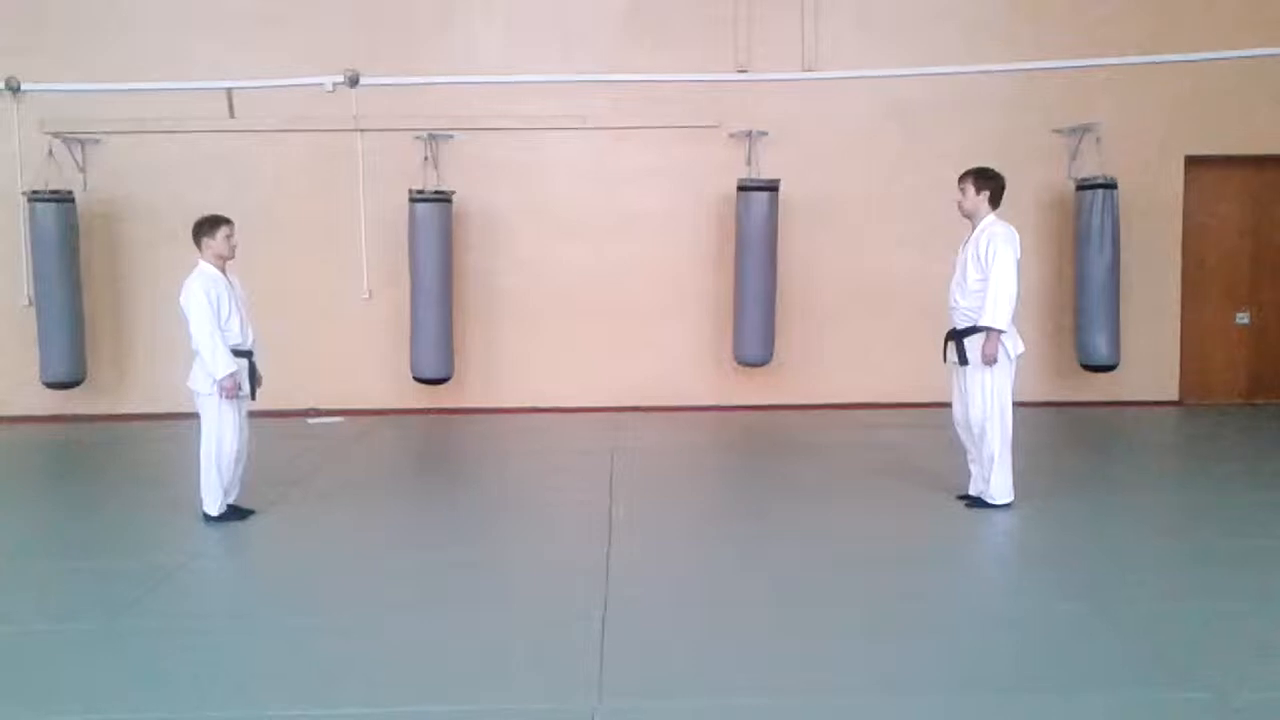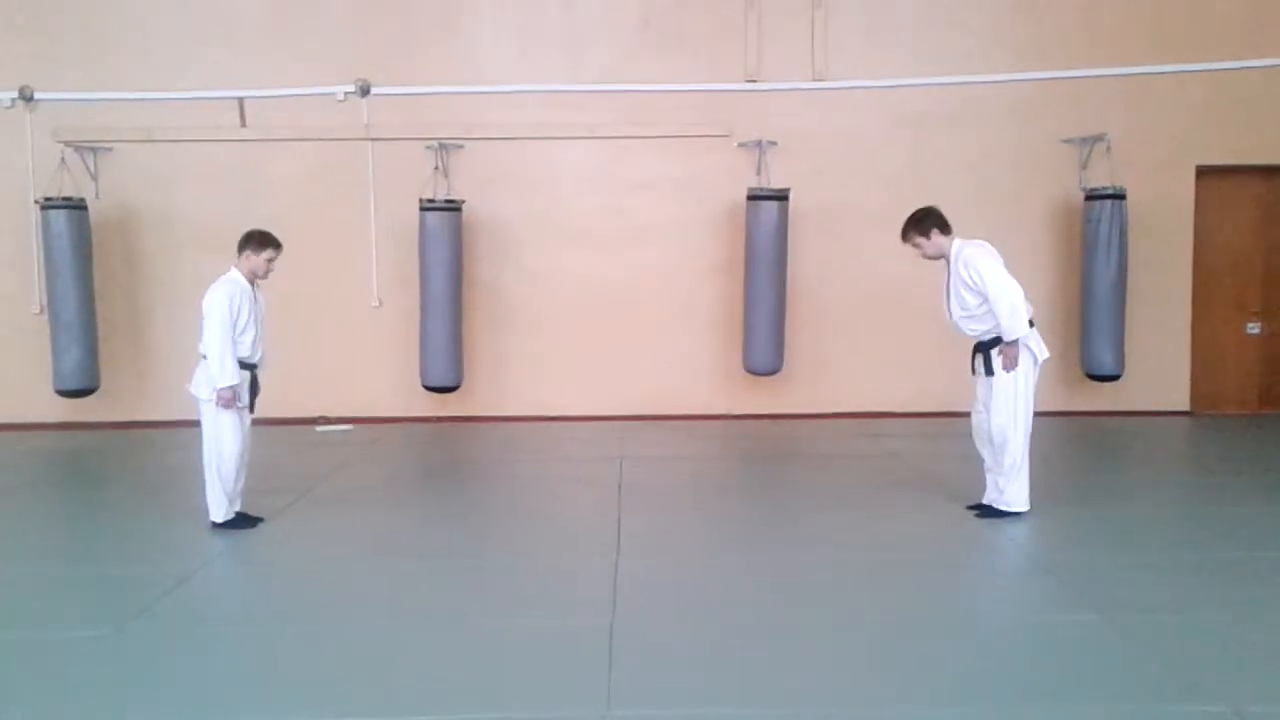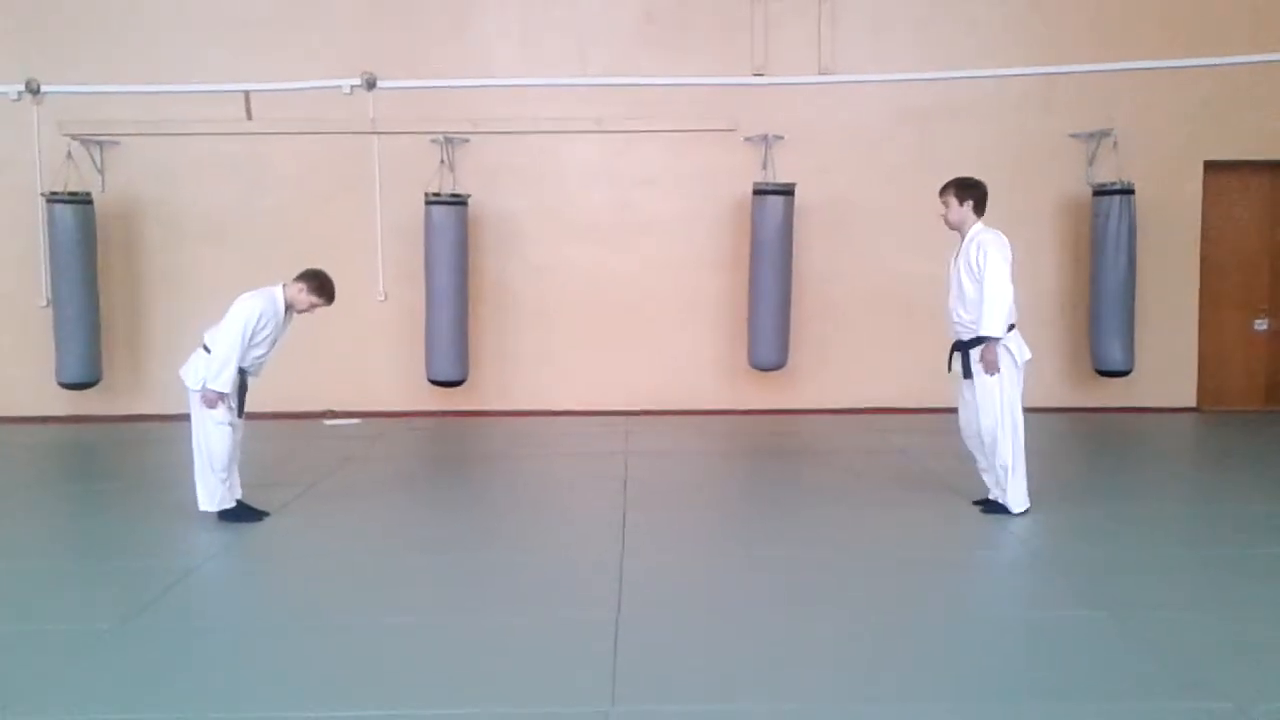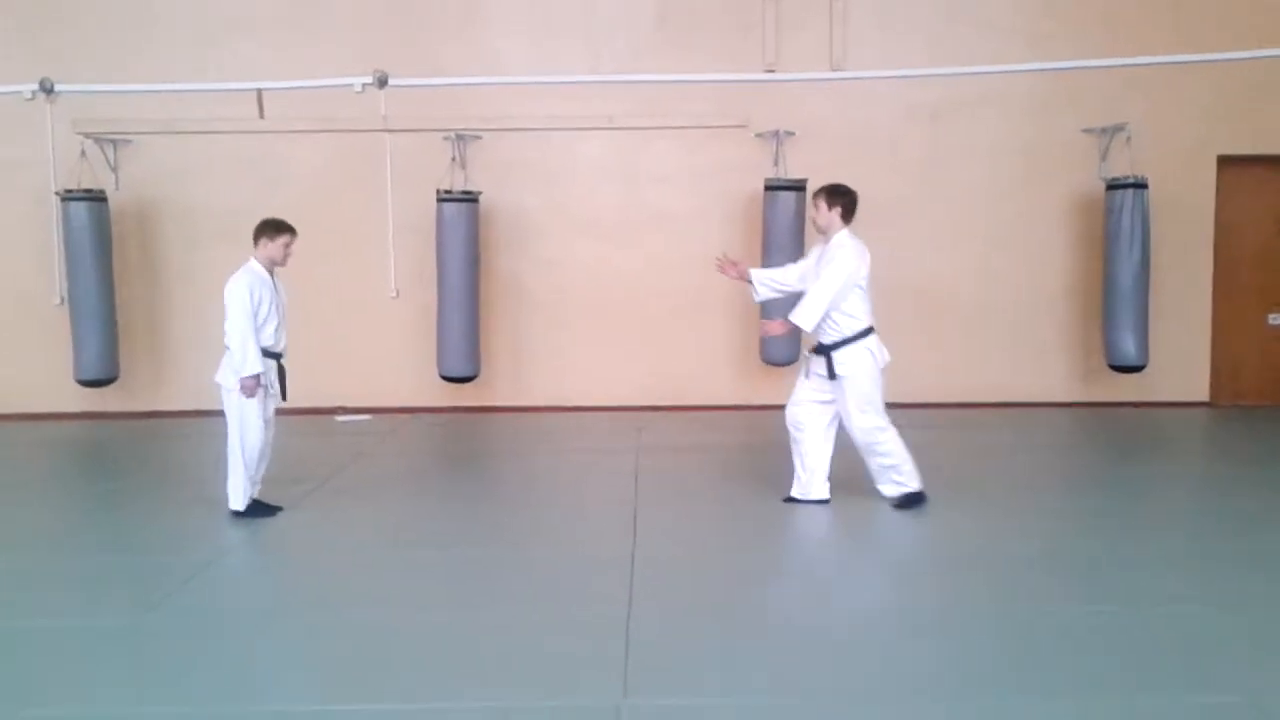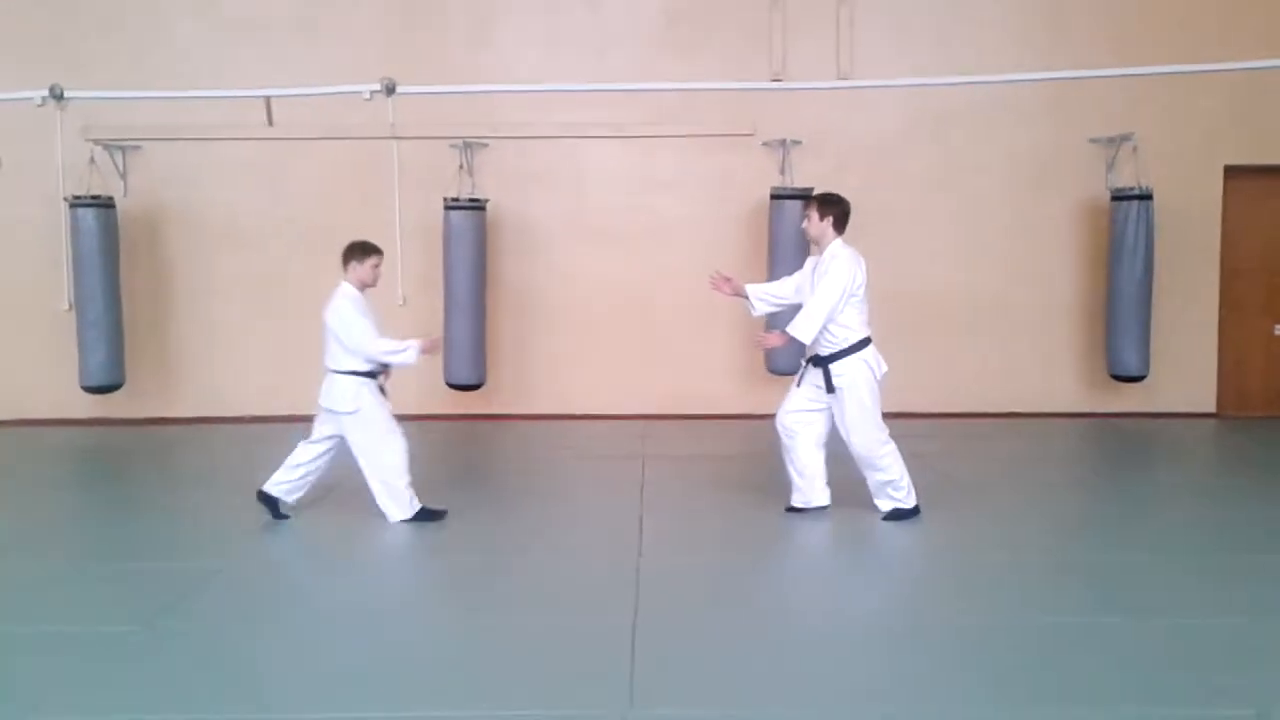
dt=1s
person 1, frame 1
left shoulder: (998, 234)
right shoulder: (976, 237)
left elbow: (1003, 288)
left wrist: (992, 336)
left hip: (986, 341)
right hip: (967, 340)
left knee: (988, 417)
right knee: (966, 416)
left ankle: (997, 492)
right ankle: (981, 485)
person 1, frame 2
left shoulder: (972, 256)
right shoulder: (955, 262)
left elbow: (1008, 295)
left wrist: (1012, 343)
right wrist: (997, 346)
left hip: (1012, 348)
right hip: (991, 351)
left knee: (1007, 425)
right knee: (985, 424)
left ankle: (1011, 500)
right ankle: (997, 495)
person 1, frame 3
left shoulder: (989, 242)
right shoulder: (967, 245)
left elbow: (998, 294)
left wrist: (990, 343)
right wrist: (961, 344)
left hip: (994, 349)
right hip: (970, 350)
left knee: (997, 426)
right knee: (973, 424)
left ankle: (1013, 499)
right ankle: (1001, 491)
person 1, frame 4
left shoulder: (850, 250)
right shoulder: (823, 252)
left elbow: (823, 294)
right elbow: (792, 277)
left wrist: (788, 324)
right wrist: (746, 275)
left hip: (854, 353)
right hip: (828, 353)
left knee: (866, 425)
right knee: (803, 415)
left ankle: (908, 488)
right ankle: (812, 490)
person 1, frame 5
left shoulder: (846, 260)
right shoulder: (817, 263)
left elbow: (821, 306)
right elbow: (788, 290)
left wrist: (786, 336)
right wrist: (740, 290)
left hip: (850, 365)
right hip: (822, 365)
left knee: (866, 439)
right knee: (793, 421)
left ankle: (902, 502)
right ankle: (811, 497)
person 2, frame 1
left shoulder: (229, 281)
right shoulder: (199, 284)
right elbow: (207, 335)
left wrist: (250, 367)
right wrist: (225, 373)
left hip: (237, 370)
right hip: (217, 375)
left knee: (236, 441)
right knee: (221, 442)
left ankle: (226, 500)
right ankle: (214, 507)
person 2, frame 2
left shoulder: (254, 292)
right shoulder: (224, 292)
right elbow: (218, 342)
left wrist: (252, 378)
right wrist: (225, 384)
left hip: (241, 379)
right hip: (221, 382)
left knee: (238, 447)
right knee: (224, 449)
left ankle: (231, 508)
right ankle: (221, 514)
person 2, frame 3
left shoulder: (285, 311)
right shoulder: (257, 304)
right elbow: (228, 346)
left wrist: (226, 385)
right wrist: (215, 387)
left hip: (231, 375)
right hip: (210, 373)
left knee: (231, 439)
right knee: (217, 440)
left ankle: (231, 498)
right ankle: (222, 504)
person 2, frame 4
left shoulder: (271, 281)
right shoulder: (244, 281)
right elbow: (240, 331)
right wrist: (249, 373)
left hip: (266, 370)
right hip: (247, 372)
left knee: (261, 437)
right knee: (248, 438)
left ankle: (249, 496)
right ankle: (240, 502)
person 2, frame 5
left shoulder: (351, 300)
right shoulder: (345, 305)
right elbow: (370, 346)
left wrist: (379, 365)
right wrist: (416, 348)
left hip: (345, 388)
right hip: (353, 390)
left knee: (320, 444)
right knee: (387, 445)
left ankle: (274, 491)
right ankle: (405, 509)
